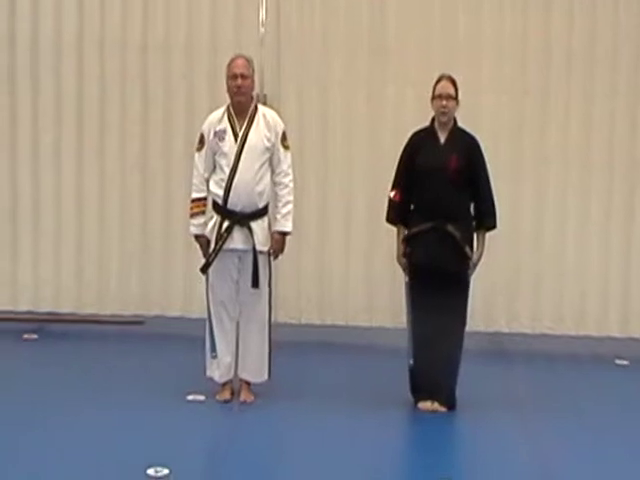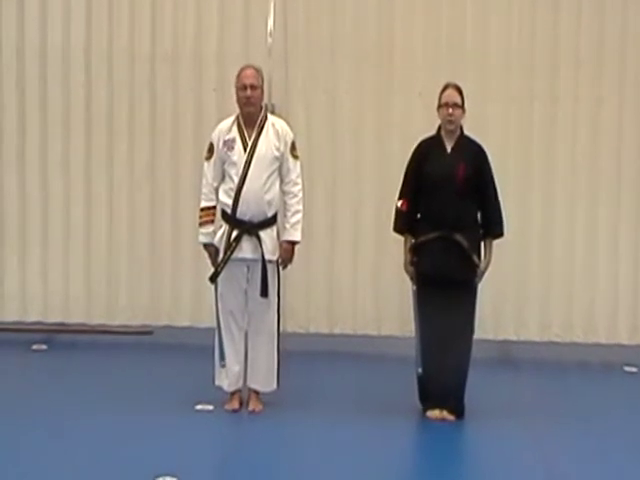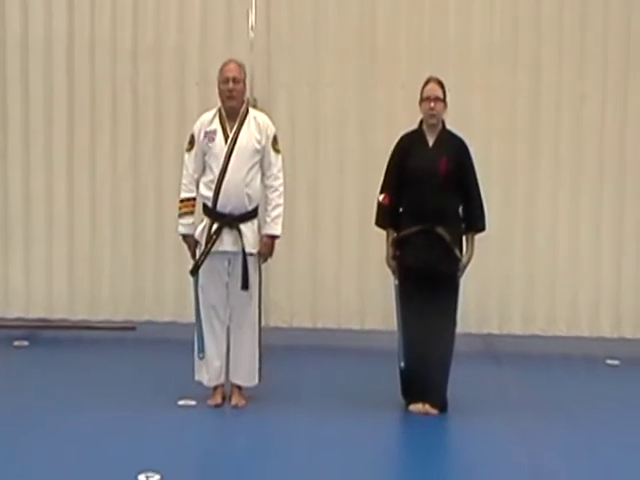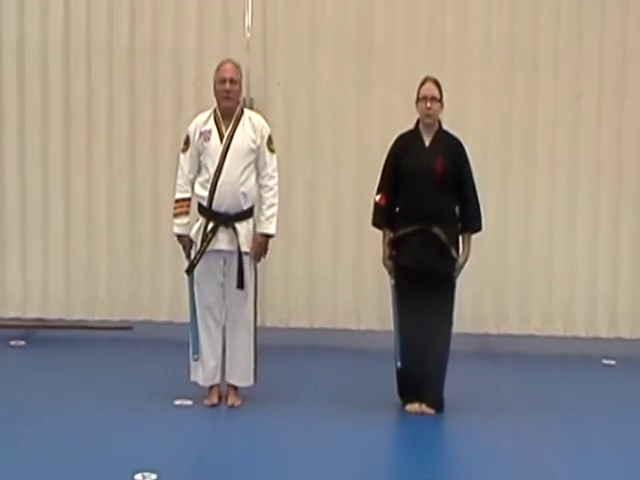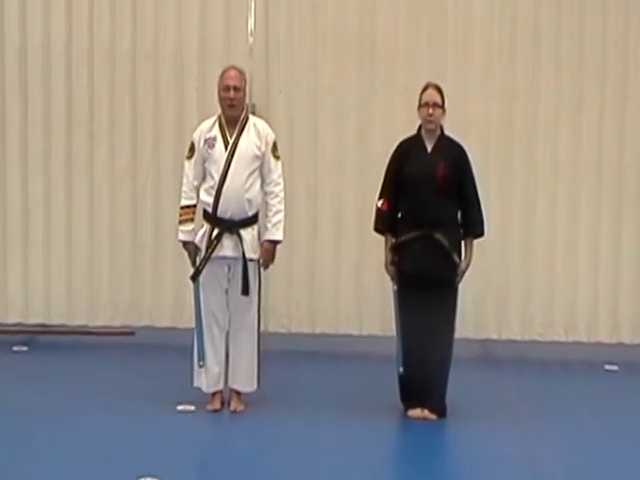
dt=1s
person 1, frame 1
left shoulder: (272, 122)
right shoulder: (213, 124)
left elbow: (284, 178)
right elbow: (200, 179)
left wrist: (282, 227)
right wrist: (199, 227)
left hip: (257, 228)
right hip: (221, 227)
left knee: (254, 306)
right knee: (221, 305)
left ankle: (247, 380)
right ankle: (224, 379)
person 1, frame 2
left shoulder: (281, 131)
right shoulder: (222, 133)
left elbow: (293, 188)
right elbow: (209, 188)
left wrist: (290, 237)
right wrist: (208, 236)
left hip: (266, 237)
right hip: (230, 236)
left knee: (263, 316)
right knee: (230, 314)
left ankle: (256, 389)
right ankle: (233, 388)
person 1, frame 3
left shoulder: (262, 125)
right shoulder: (203, 125)
left elbow: (274, 182)
right elbow: (189, 179)
left wrist: (271, 231)
right wrist: (187, 228)
left hip: (247, 231)
right hip: (211, 229)
left knee: (244, 310)
right knee: (212, 308)
left ankle: (239, 384)
right ankle: (216, 383)
person 1, frame 4
left shoulder: (257, 126)
right shoulder: (199, 126)
left elbow: (269, 181)
right elbow: (184, 180)
left wrist: (264, 230)
right wrist: (182, 228)
left hip: (243, 230)
right hip: (207, 229)
left knee: (240, 309)
right knee: (208, 308)
left ankle: (235, 384)
right ankle: (211, 382)
person 1, frame 5
left shoulder: (262, 132)
right shoulder: (203, 133)
left elbow: (274, 188)
right elbow: (189, 187)
left wrist: (272, 237)
right wrist: (187, 234)
left hip: (247, 236)
right hip: (211, 235)
left knee: (244, 315)
right knee: (211, 314)
left ankle: (238, 389)
right ankle: (214, 388)
person 2, frame 1
left shoulder: (468, 145)
right shoulder: (417, 142)
left elbow: (482, 195)
right elbow: (401, 192)
left wrist: (480, 242)
right wrist: (400, 239)
left hip: (456, 240)
right hip: (422, 238)
left knee: (451, 317)
right knee: (423, 315)
left ankle: (444, 392)
right ankle: (424, 390)
person 2, frame 2
left shoulder: (475, 153)
right shoulder: (424, 150)
left elbow: (489, 202)
right elbow: (408, 200)
left wrist: (487, 250)
right wrist: (407, 248)
left hip: (464, 248)
right hip: (429, 247)
left knee: (459, 326)
right knee: (430, 324)
left ankle: (452, 400)
right ankle: (432, 398)
person 2, frame 3
left shoulder: (457, 147)
right shoulder: (406, 145)
left elbow: (470, 197)
right elbow: (390, 194)
left wrist: (469, 243)
right wrist: (390, 241)
left hip: (446, 242)
right hip: (411, 241)
left knee: (441, 320)
right knee: (413, 318)
left ankle: (435, 394)
right ankle: (415, 392)
person 2, frame 4
left shoulder: (453, 147)
right shoulder: (402, 145)
left elbow: (467, 197)
right elbow: (387, 194)
left wrist: (466, 244)
right wrist: (386, 242)
left hip: (442, 242)
right hip: (408, 241)
left knee: (438, 320)
right knee: (409, 318)
left ankle: (432, 395)
right ankle: (411, 393)
person 2, frame 5
left shoulder: (455, 153)
right shoulder: (404, 150)
left elbow: (469, 202)
right elbow: (388, 200)
left wrist: (468, 249)
right wrist: (388, 247)
left hip: (444, 247)
right hip: (410, 246)
left knee: (440, 325)
right knee: (411, 324)
left ankle: (434, 400)
right ankle: (414, 398)
